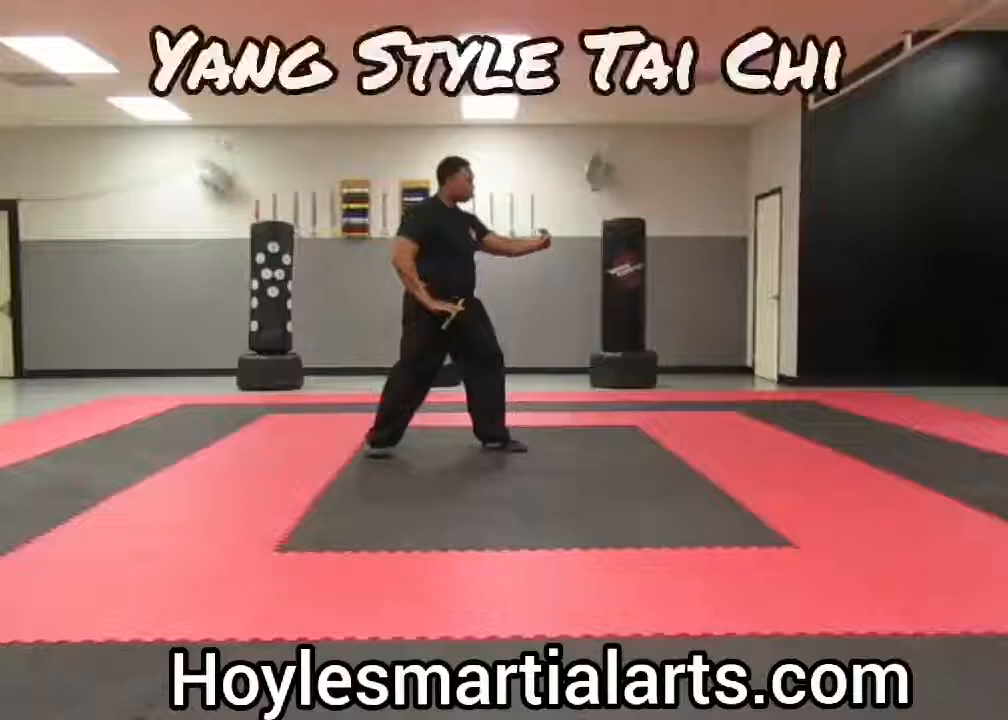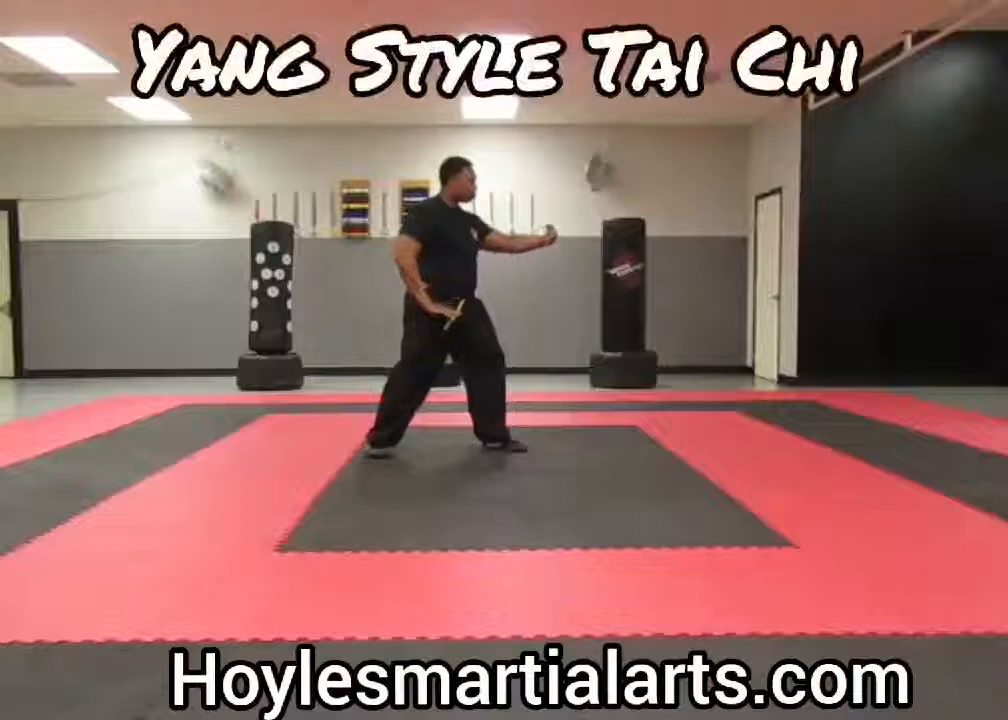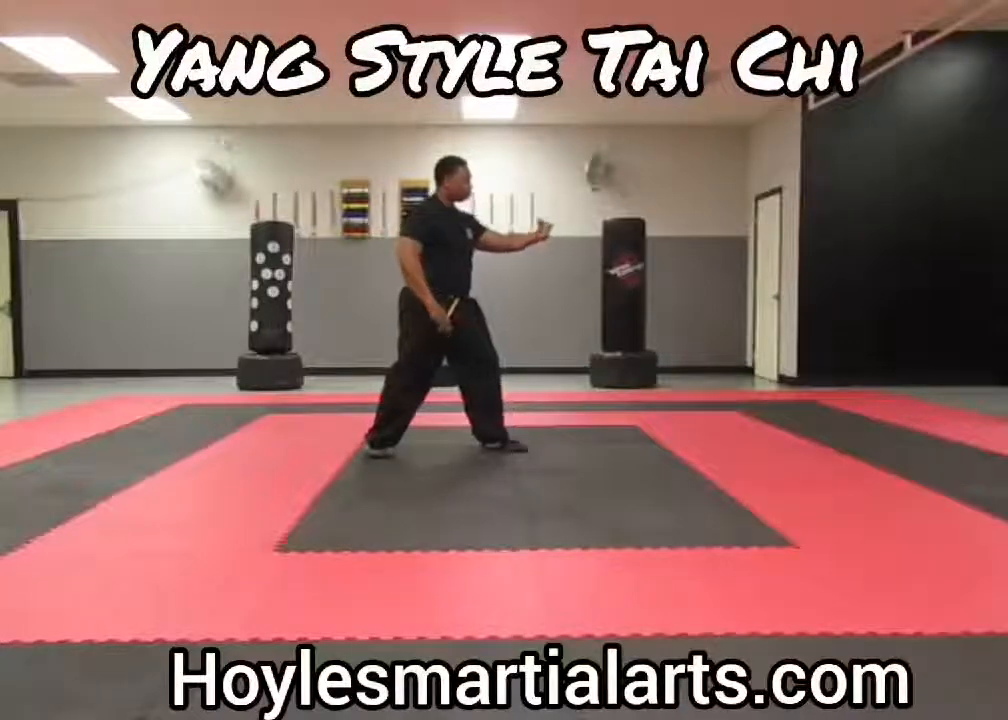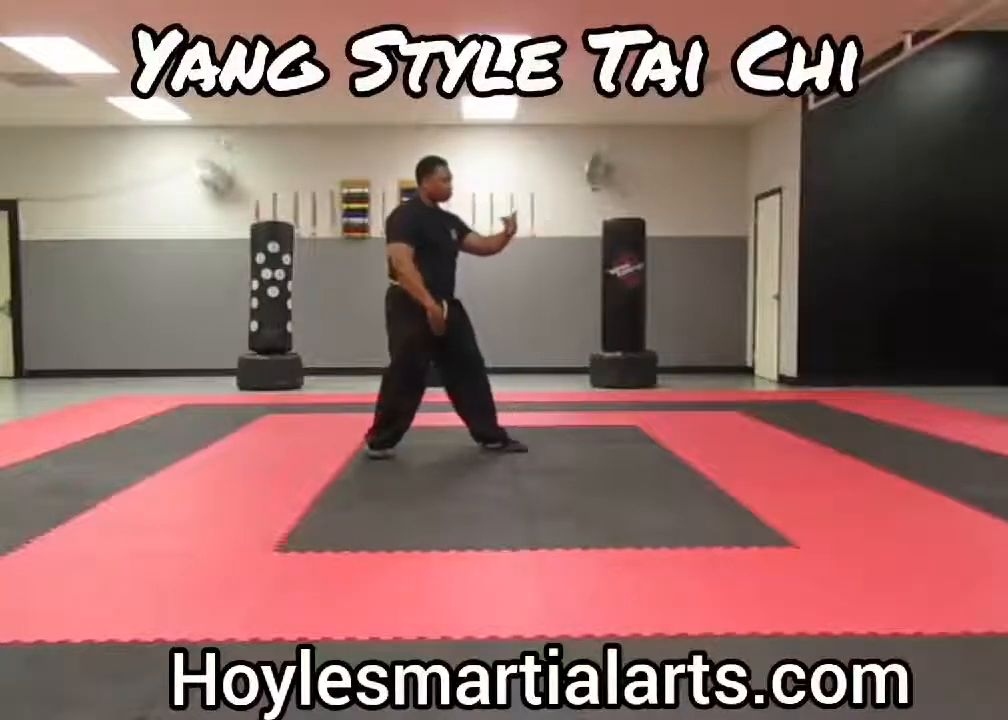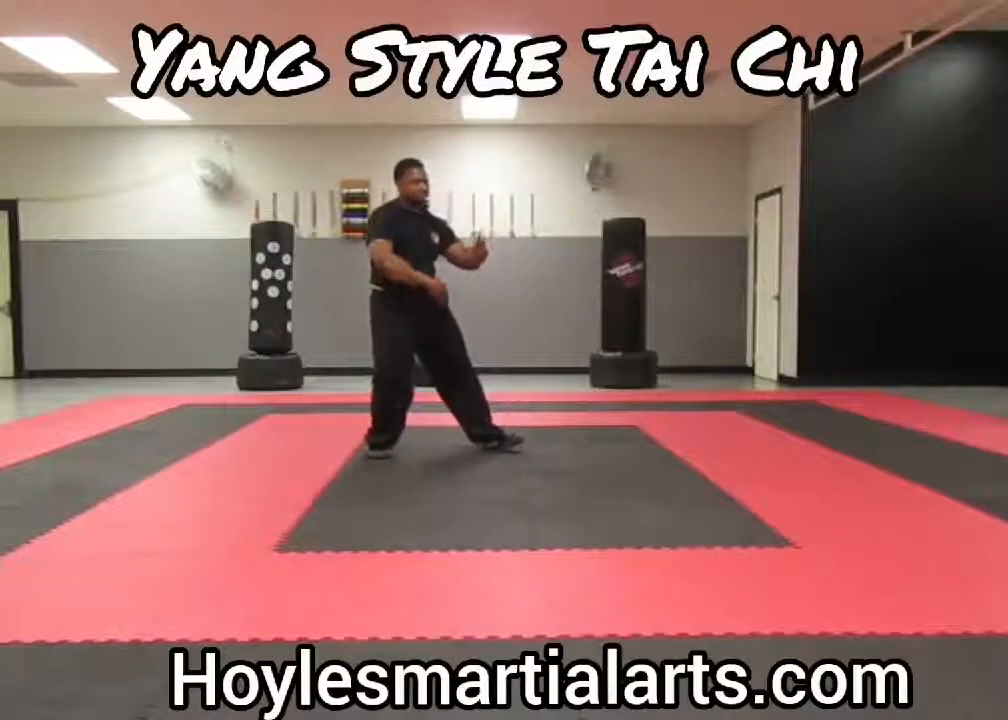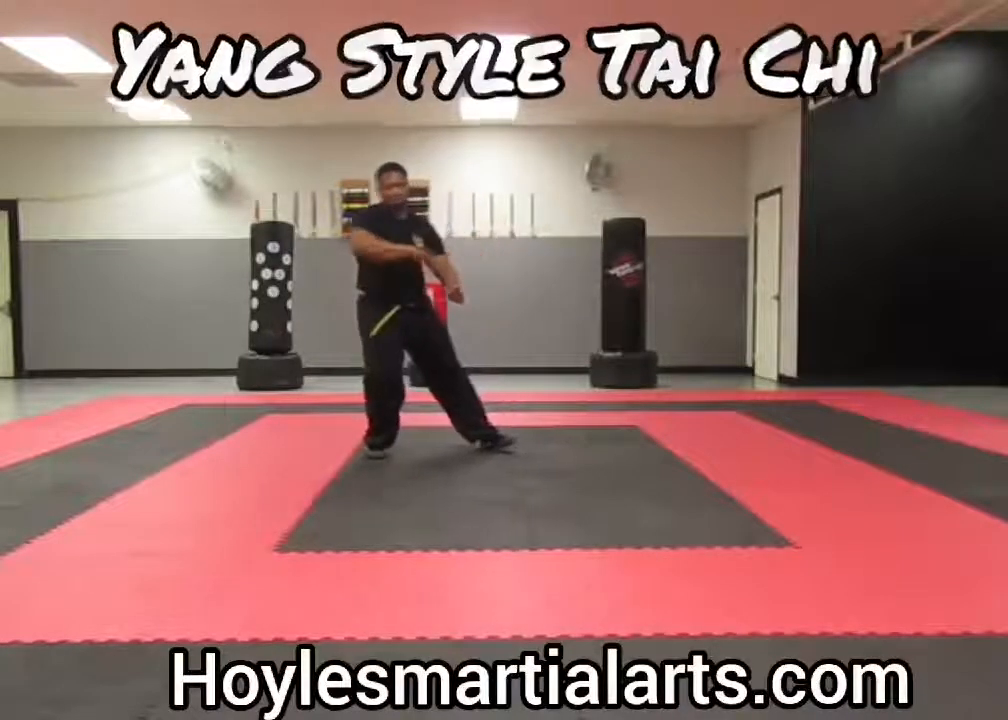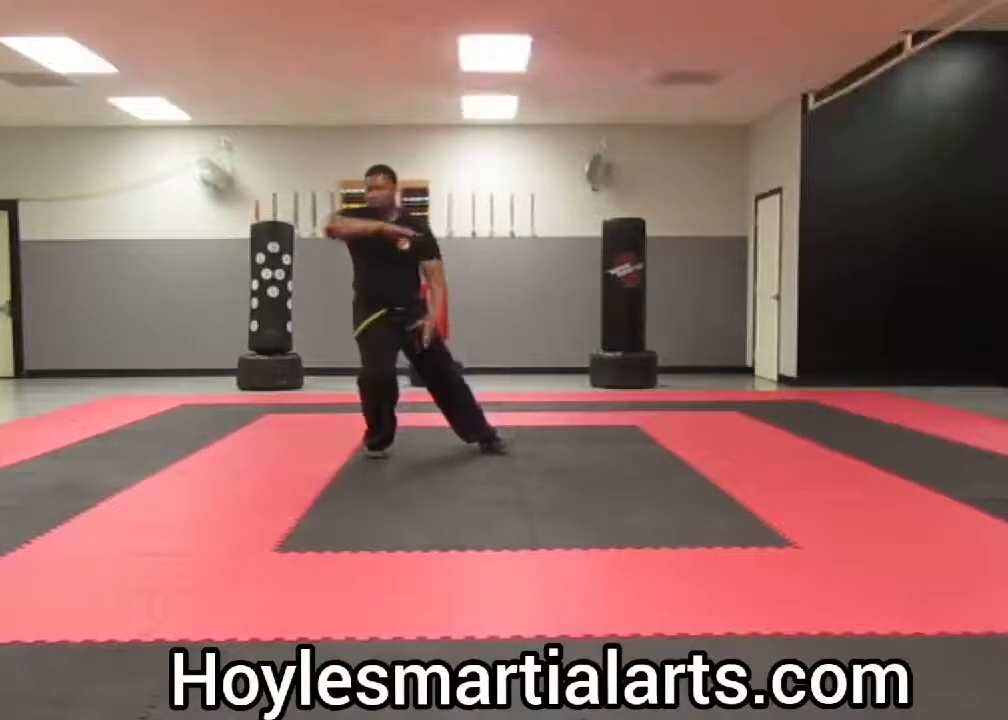
dt=0.7s
person 1, frame 1
left shoulder: (466, 220)
right shoulder: (424, 214)
left elbow: (501, 245)
right elbow: (401, 259)
left wrist: (536, 244)
right wrist: (426, 300)
left hip: (464, 307)
right hip: (429, 311)
left knee: (488, 365)
right knee: (412, 373)
left ankle: (494, 435)
right ankle: (380, 440)
person 1, frame 2
left shoulder: (468, 221)
right shoulder: (426, 213)
left elbow: (506, 243)
right elbow: (403, 256)
left wrist: (541, 240)
right wrist: (425, 300)
left hip: (465, 307)
right hip: (431, 310)
left knee: (489, 365)
right knee: (413, 373)
left ankle: (494, 435)
right ankle: (380, 439)
person 1, frame 3
left shoulder: (463, 220)
right shoulder: (423, 215)
left elbow: (501, 242)
right elbow: (407, 257)
left wrist: (535, 237)
right wrist: (431, 303)
left hip: (460, 306)
right hip: (426, 308)
left knee: (483, 366)
right knee: (411, 374)
left ankle: (493, 436)
right ankle: (380, 440)
person 1, frame 4
left shoulder: (448, 220)
right shoulder: (405, 217)
left elbow: (483, 246)
right elbow: (402, 264)
left wrist: (506, 235)
right wrist: (428, 305)
left hip: (446, 305)
right hip: (411, 307)
left knee: (469, 368)
right knee: (406, 374)
left ankle: (491, 436)
right ankle: (380, 440)
person 1, frame 5
left shoulder: (434, 224)
right shoulder: (385, 217)
left elbow: (462, 257)
right elbow: (383, 259)
left wrist: (477, 255)
right wrist: (426, 281)
left hip: (429, 305)
right hip: (392, 307)
left knee: (457, 369)
right knee: (393, 375)
left ankle: (486, 435)
right ankle: (380, 439)
person 1, frame 6
left shoulder: (421, 226)
right shoulder: (368, 219)
left elbow: (441, 264)
right elbow: (361, 246)
left wrist: (453, 286)
right wrist: (409, 250)
left hip: (417, 308)
right hip: (379, 310)
left knee: (447, 370)
right knee: (383, 376)
left ankle: (483, 433)
right ankle: (378, 439)
person 1, frame 7
left shoulder: (417, 227)
right shoulder: (359, 219)
left elbow: (435, 274)
right elbow: (332, 226)
left wrist: (434, 314)
right wrist: (382, 227)
left hip: (411, 312)
right hip: (373, 313)
left knee: (444, 373)
right knee: (378, 376)
left ankle: (482, 435)
right ankle: (377, 439)
